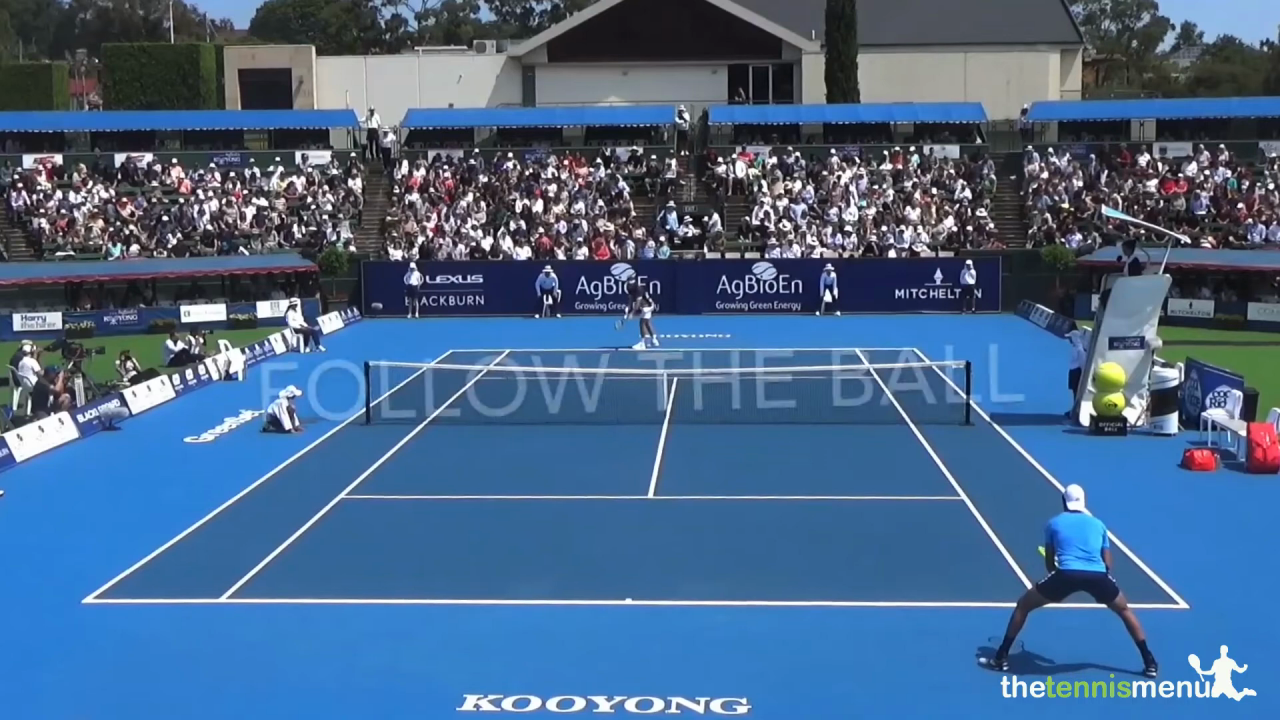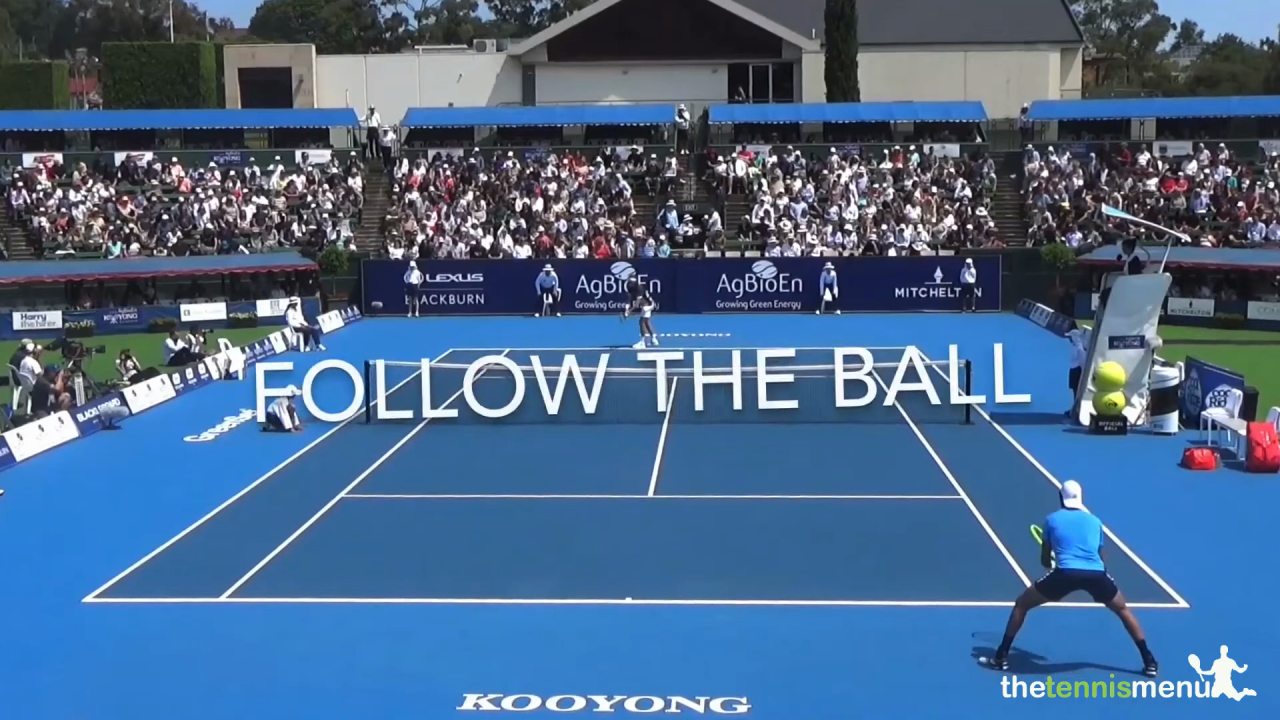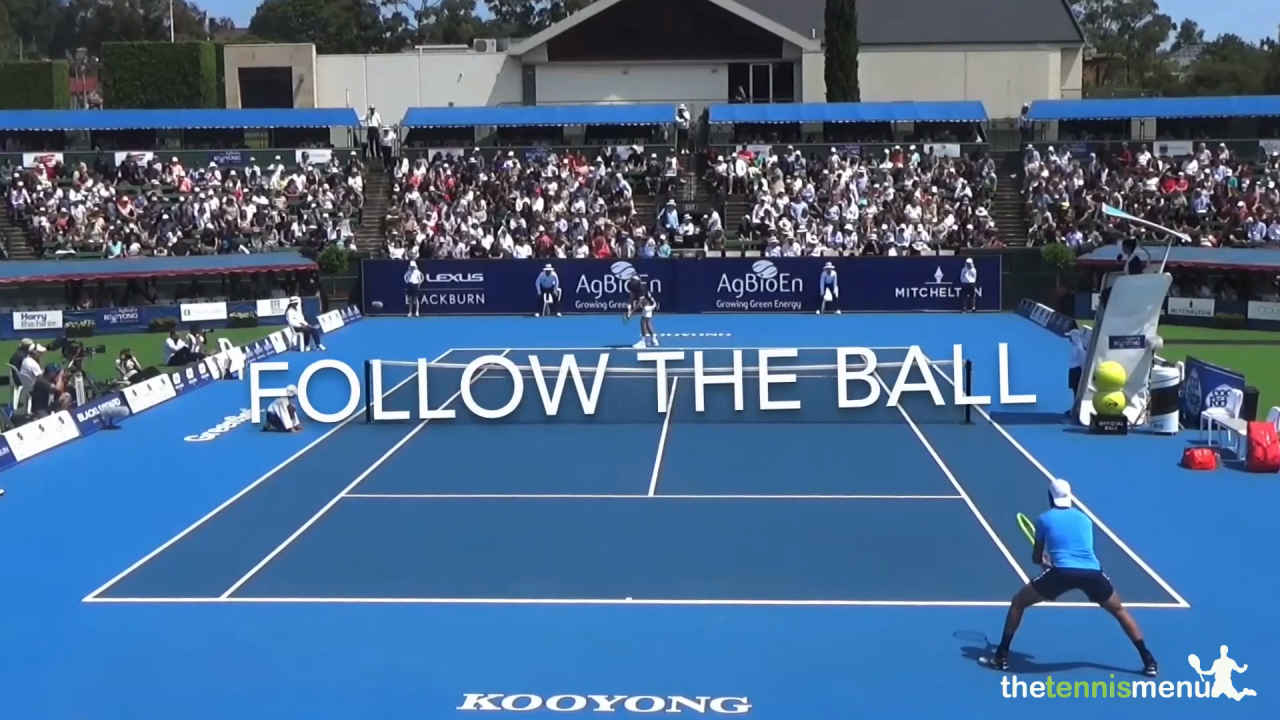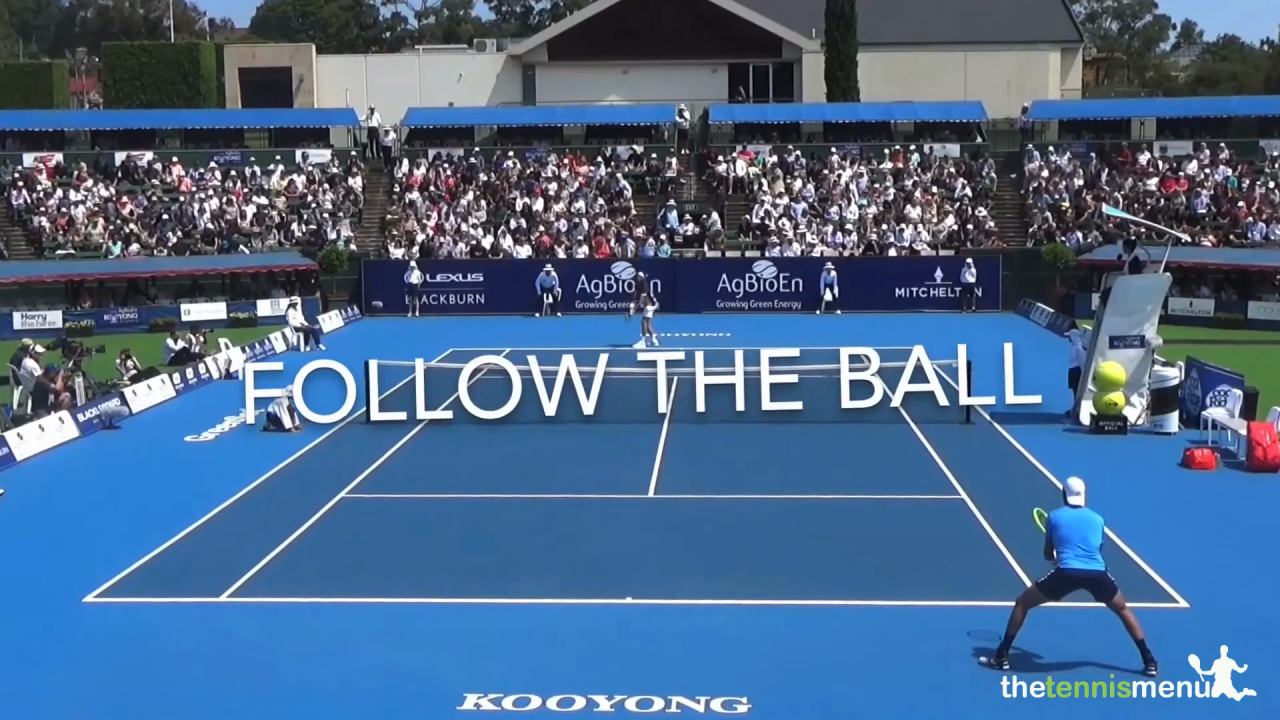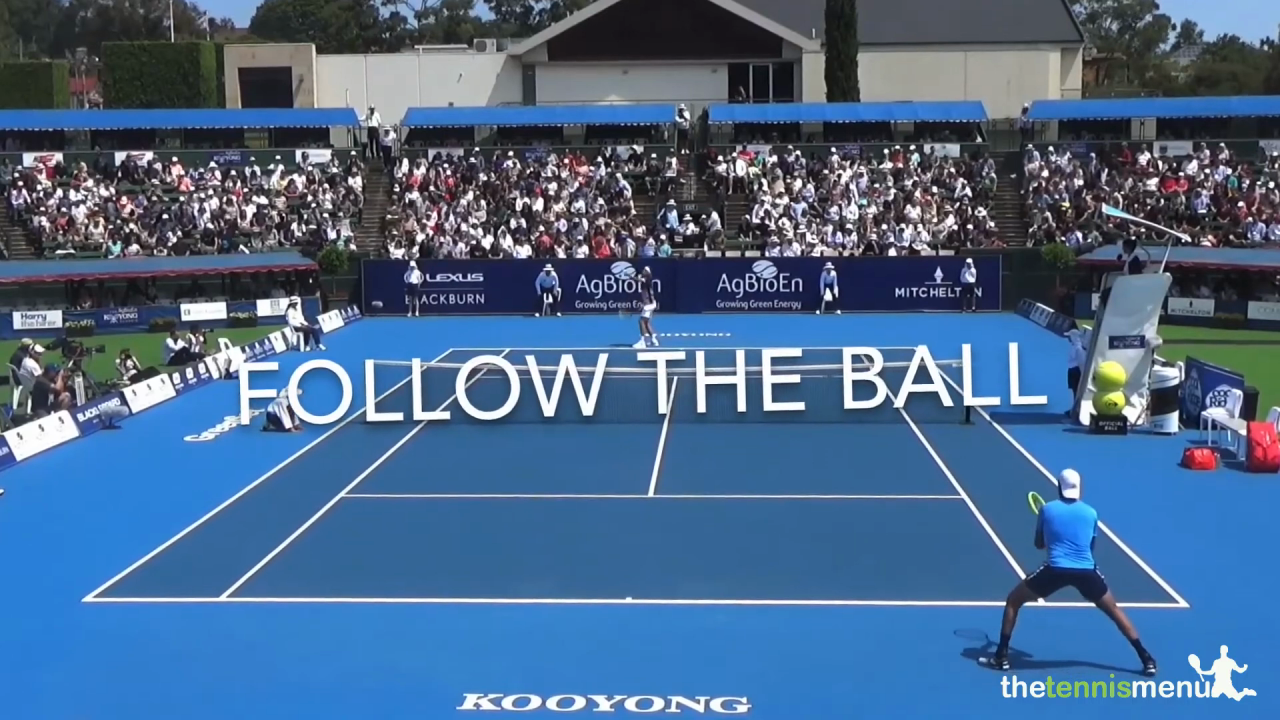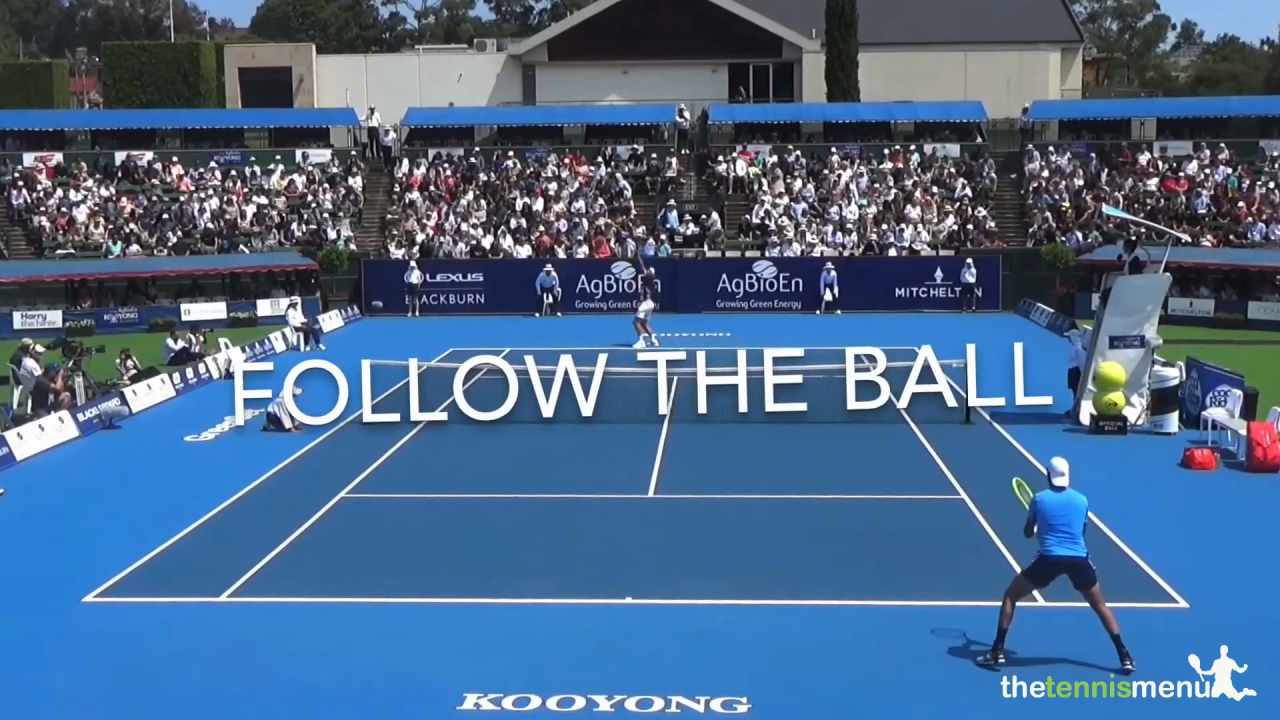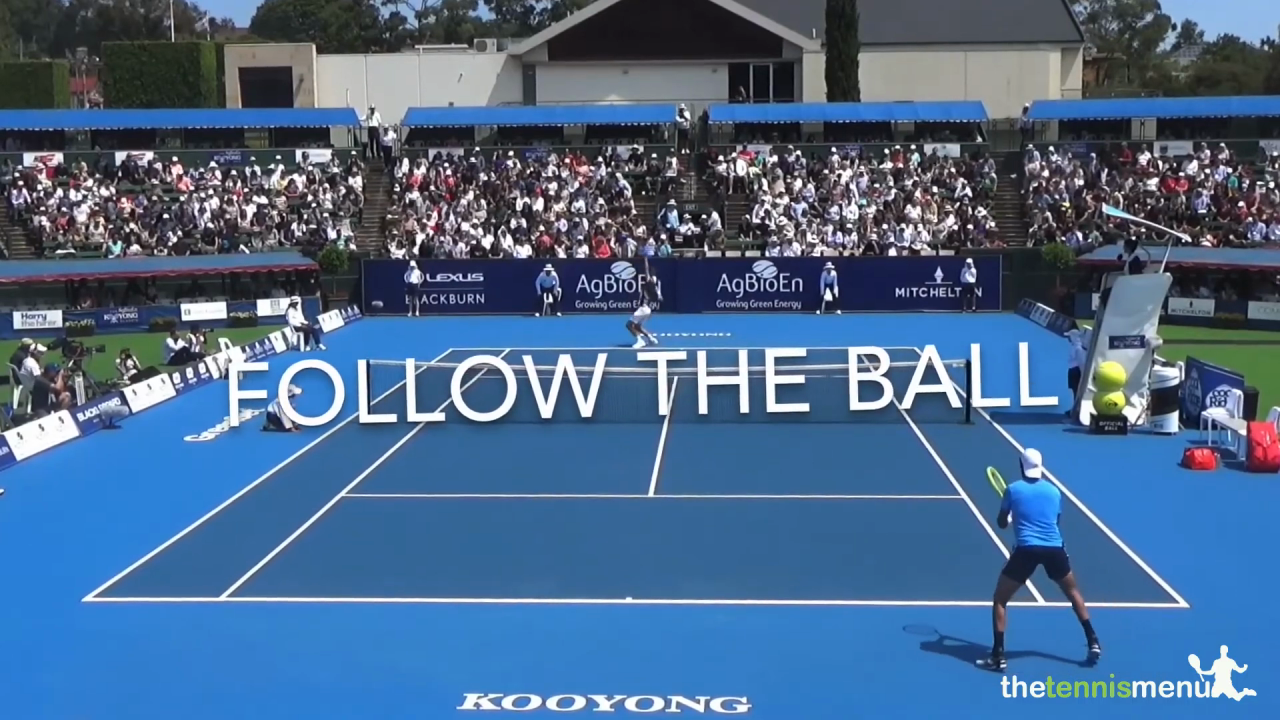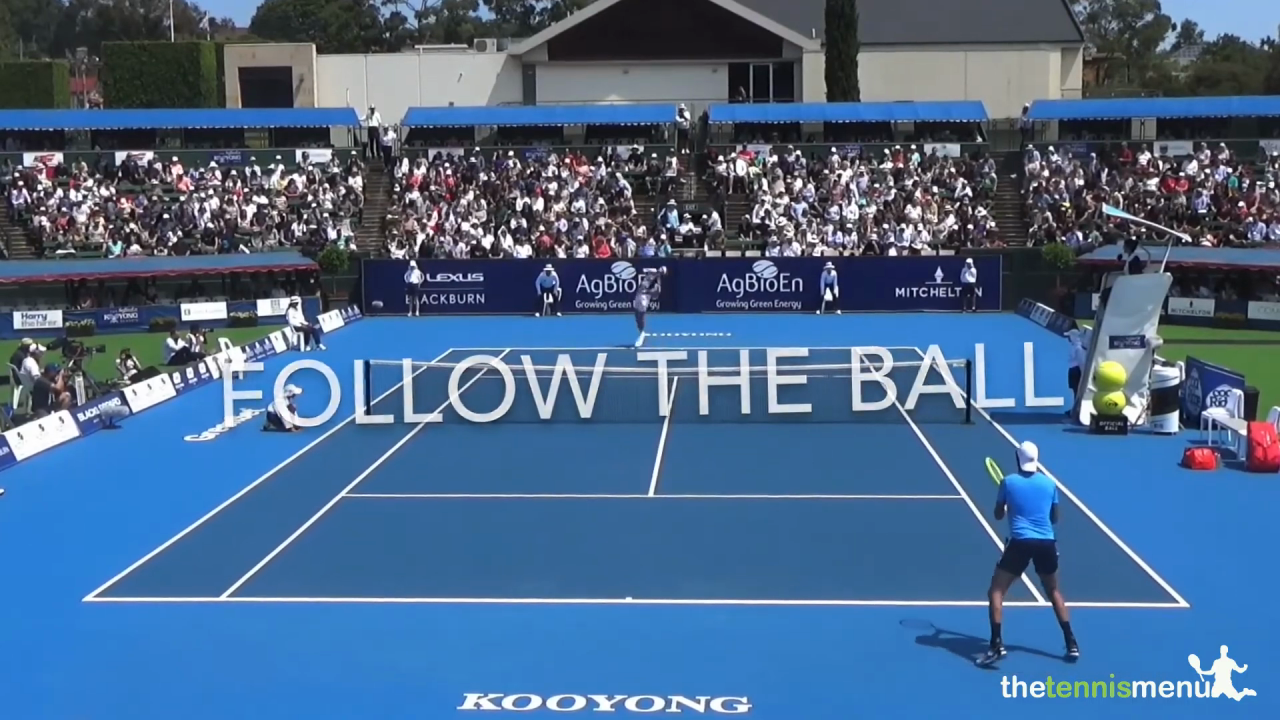
dt=0.3s
person 1, frame 1
left shoulder: (1054, 523)
right shoulder: (1098, 524)
left elbow: (1049, 563)
right elbow: (1108, 564)
left hip: (1067, 574)
right hip: (1097, 575)
left knee: (1023, 606)
right knee: (1124, 610)
left ankle: (1001, 657)
right ankle: (1150, 663)
person 1, frame 2
left shoulder: (1052, 519)
right shoulder: (1094, 521)
left elbow: (1044, 559)
left wrist: (1053, 565)
left hip: (1066, 573)
right hip: (1096, 573)
left knee: (1021, 605)
right knee: (1123, 611)
left ankle: (1002, 656)
right ankle: (1149, 662)
person 1, frame 3
left shoulder: (1044, 519)
right shoulder: (1085, 519)
left elbow: (1037, 558)
left wrist: (1047, 562)
left hip: (1062, 572)
right hip: (1092, 572)
left knee: (1018, 603)
right knee: (1119, 611)
left ankle: (1001, 656)
right ankle: (1149, 662)
person 1, frame 4
left shoulder: (1055, 516)
right shoulder: (1097, 519)
left elbow: (1048, 555)
left hip: (1066, 573)
right hip: (1097, 573)
left knee: (1022, 604)
right knee: (1123, 611)
left ankle: (1002, 656)
right ankle: (1149, 662)
person 1, frame 5
left shoulder: (1047, 509)
right shoulder: (1091, 513)
left elbow: (1039, 544)
left hip: (1056, 569)
right hip: (1085, 571)
left knee: (1013, 601)
right knee: (1114, 612)
left ankle: (1001, 656)
right ankle: (1147, 661)
person 1, frame 6
left shoulder: (1039, 499)
right shoulder: (1080, 500)
left elbow: (1029, 531)
left hip: (1048, 559)
right hip: (1078, 559)
left knee: (1010, 596)
right knee: (1100, 607)
left ankle: (997, 652)
right ankle: (1125, 658)
person 1, frame 7
left shoulder: (1013, 489)
right shoulder: (1053, 491)
left elbow: (1002, 522)
left hip: (1026, 549)
right hip: (1054, 549)
left knee: (1000, 599)
right knee: (1073, 593)
left ankle: (998, 656)
right ankle: (1093, 642)
person 1, frame 8
left shoulder: (1009, 482)
right shoulder: (1049, 484)
left elbow: (998, 515)
left hip: (1020, 542)
right hip: (1047, 543)
left knee: (996, 591)
right knee: (1053, 592)
left ankle: (996, 646)
right ankle: (1071, 645)
